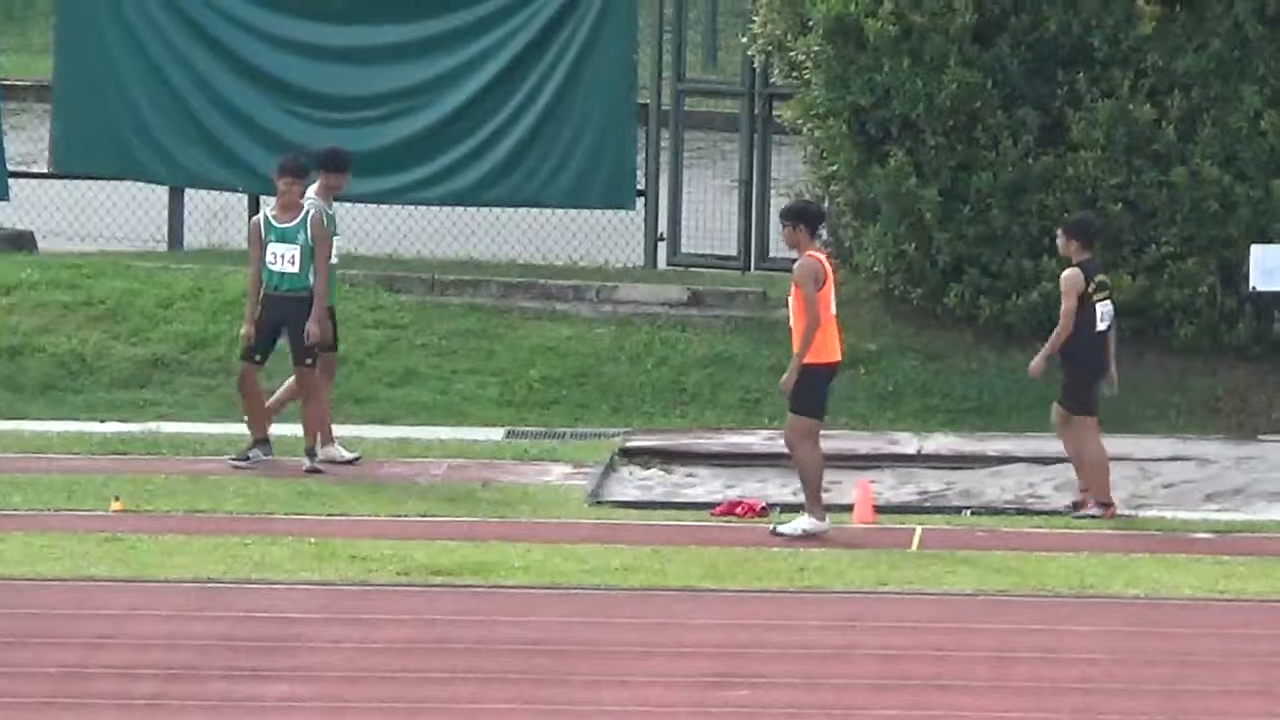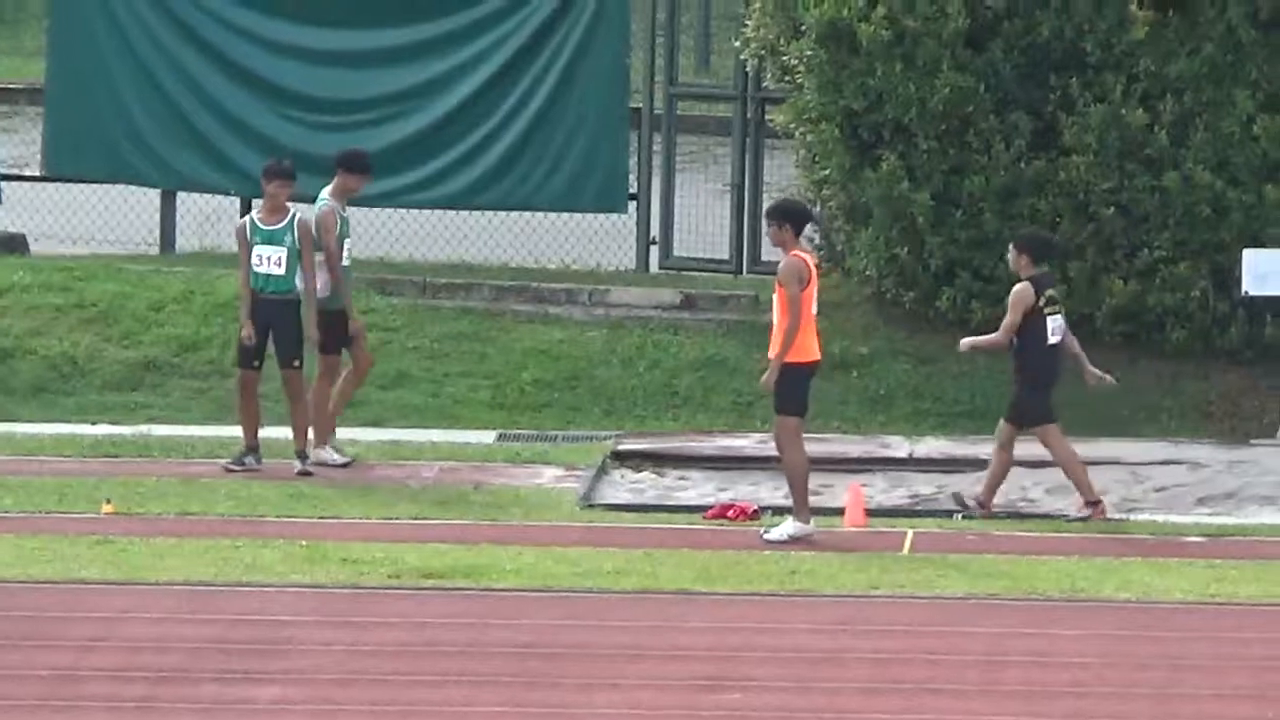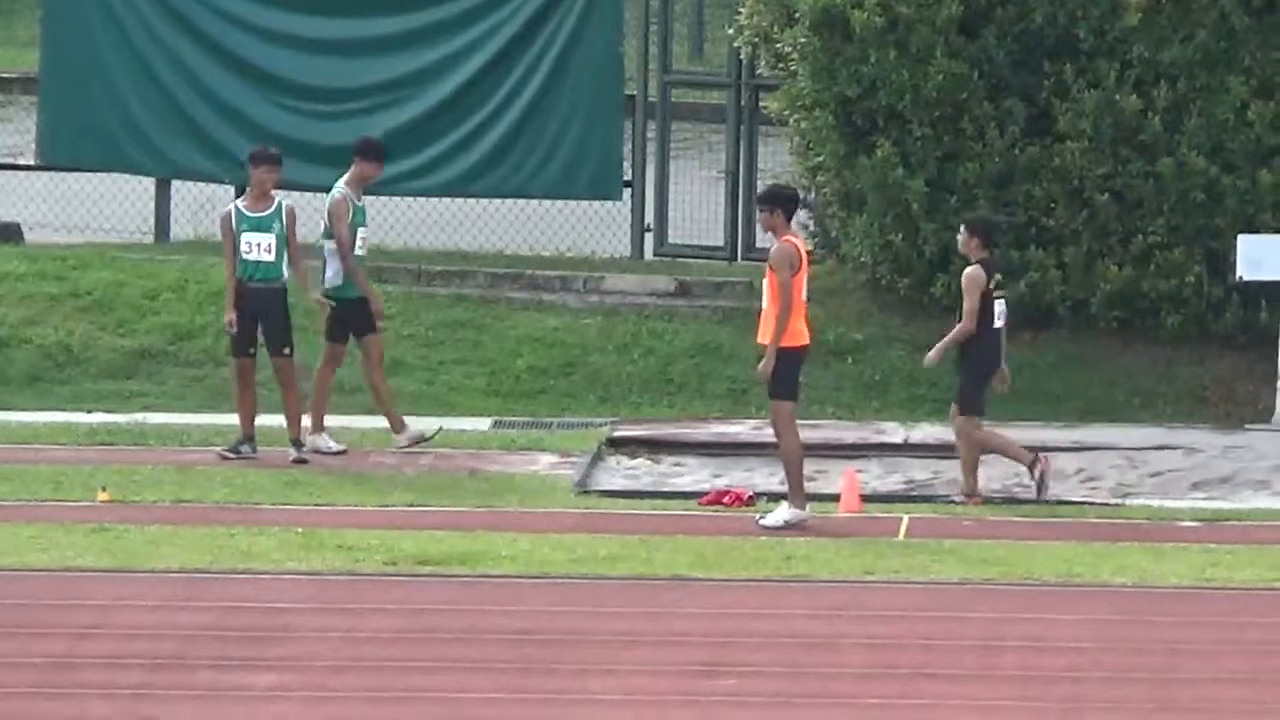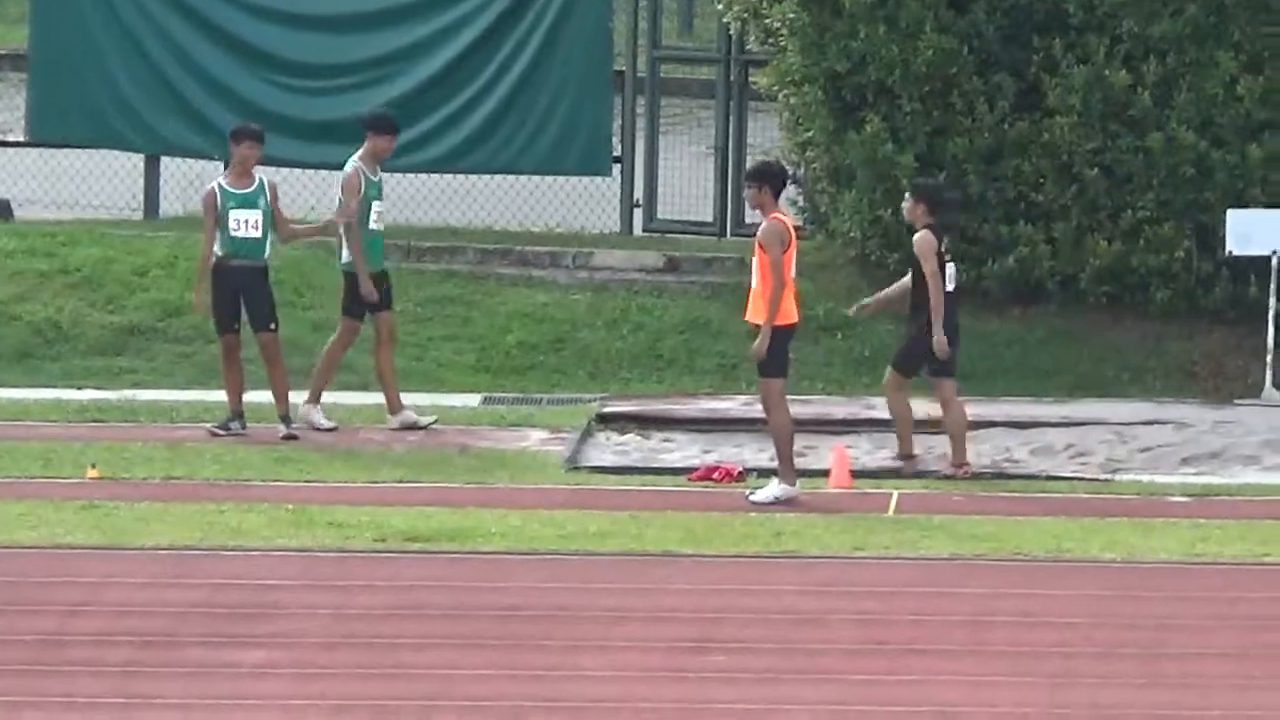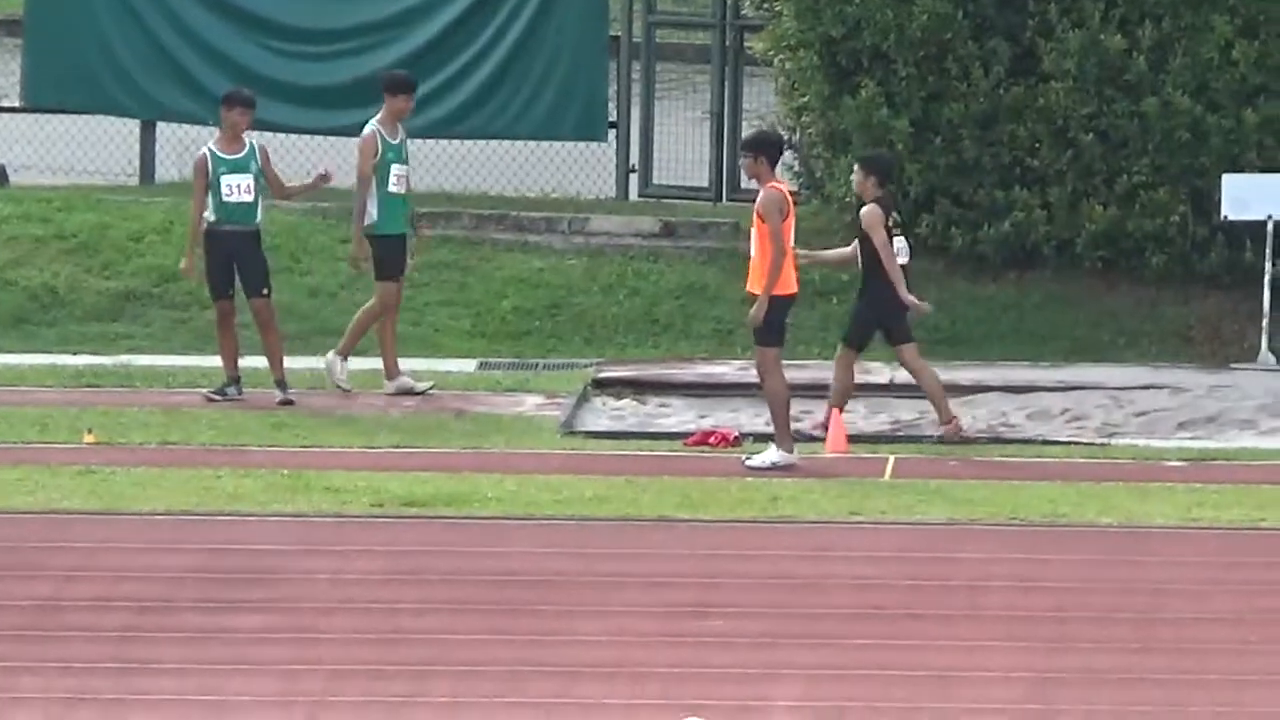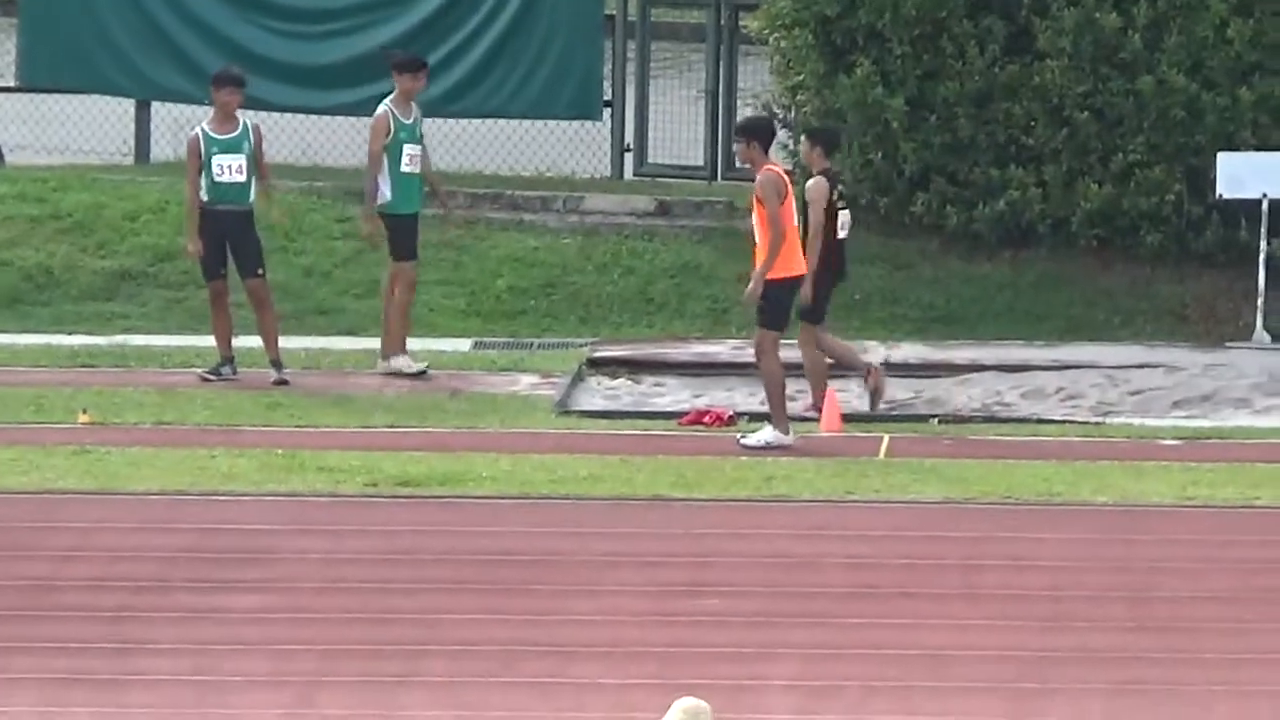
dt=0.2s
person 1, frame 1
left shoulder: (805, 265)
right shoulder: (818, 262)
left elbow: (812, 321)
left wrist: (793, 369)
left hip: (814, 362)
right hip: (823, 359)
left knee: (796, 438)
right knee: (807, 439)
left ankle: (816, 516)
right ankle: (812, 514)
person 1, frame 2
left shoulder: (790, 264)
right shoulder: (804, 261)
left elbow: (793, 321)
left wrist: (773, 367)
left hip: (793, 361)
right hip: (800, 359)
left knee: (787, 440)
right knee: (790, 439)
left ankle: (801, 519)
right ankle: (799, 516)
person 1, frame 3
left shoulder: (781, 250)
right shoulder: (793, 247)
left elbow: (786, 306)
left wrist: (770, 355)
left hip: (785, 347)
right hip: (789, 345)
left knee: (784, 425)
right knee: (783, 425)
left ankle: (797, 505)
right ankle: (795, 501)
person 1, frame 4
left shoulder: (770, 228)
right shoulder: (780, 224)
left elbow: (779, 283)
left wrist: (764, 333)
left hip: (774, 325)
right hip: (776, 323)
left knee: (774, 402)
right knee: (772, 402)
left ankle: (787, 482)
right ankle: (785, 478)
person 1, frame 5
left shoulder: (769, 197)
right shoulder: (776, 193)
left elbow: (779, 252)
left wrist: (762, 300)
left hip: (775, 294)
right hip: (776, 292)
left knee: (768, 368)
right knee: (768, 368)
left ankle: (784, 448)
right ankle: (782, 444)
person 1, frame 6
left shoulder: (767, 179)
right shoulder: (772, 176)
left elbow: (778, 234)
left wrist: (757, 280)
right wrist: (759, 276)
left hip: (782, 275)
right hip: (783, 274)
left knee: (764, 349)
right knee: (766, 349)
left ankle: (779, 429)
right ankle: (778, 424)
person 2, frame 1
left shoulder: (326, 204)
right shoulder: (313, 209)
right wrist: (323, 313)
left hip: (323, 300)
left knee: (324, 367)
right knee: (325, 369)
left ankle: (266, 414)
right ankle: (326, 444)
person 2, frame 2
left shoulder: (339, 205)
right shoulder: (326, 210)
right elbow: (333, 266)
right wrist: (352, 313)
left hip: (339, 302)
right hip: (330, 302)
left knee: (363, 362)
right knee: (329, 370)
left ankle: (327, 431)
right ankle: (320, 445)
person 2, frame 3
left shoulder: (358, 195)
right shoulder: (340, 199)
right elbow: (346, 253)
right wrist: (371, 294)
left hip: (358, 292)
right hip: (343, 291)
left knee: (376, 357)
right knee: (332, 360)
left ankle: (400, 431)
right ankle: (315, 433)
person 2, frame 4
left shoulder: (377, 171)
right shoulder: (353, 174)
right elbow: (350, 229)
right wrist: (363, 276)
left hip: (379, 266)
right hip: (360, 267)
left knee: (387, 335)
right knee: (346, 335)
left ankle: (396, 411)
right ankle: (311, 404)
person 2, frame 5
left shoulder: (401, 133)
right shoulder: (371, 136)
right elbow: (360, 189)
left wrist: (413, 226)
right wrist: (358, 238)
left hip: (398, 229)
right hip: (380, 229)
left knee: (393, 302)
right knee: (384, 298)
left ankle: (393, 375)
right ankle: (339, 355)
person 2, frame 6
left shoulder: (415, 113)
right shoulder: (383, 117)
right elbow: (372, 169)
left wrist: (444, 201)
right wrist: (370, 216)
left hip: (412, 207)
right hip: (394, 209)
left knee: (397, 280)
right knee: (407, 277)
left ankle: (389, 352)
right ankle: (398, 353)
person 3, frame 1
left shoulder: (314, 221)
right shoulder: (259, 222)
left elbow: (321, 272)
right elbow: (255, 271)
left wrist: (316, 317)
right wrist: (248, 318)
left hip: (302, 304)
right hip: (270, 303)
left knee: (307, 379)
right knee: (246, 374)
left ankle: (310, 451)
right ankle: (260, 442)
person 3, frame 2
left shoulder: (299, 225)
right shoulder: (246, 226)
left elbow: (308, 273)
right elbow: (244, 275)
left wrist: (312, 319)
right wrist: (245, 319)
left hip: (287, 307)
right hip: (257, 306)
left knee: (293, 382)
right knee: (246, 381)
left ankle: (301, 454)
right ankle: (251, 451)
person 3, frame 3
left shoulder: (285, 211)
right shoulder: (232, 213)
left elbow: (294, 258)
right elbow: (229, 262)
left wrist: (310, 293)
right wrist: (230, 307)
left hip: (274, 295)
right hip: (243, 295)
left knee: (285, 369)
right knee: (243, 370)
left ankle: (296, 441)
right ankle: (246, 439)
person 3, frame 4
left shoulder: (267, 188)
right shoulder: (215, 192)
left elbow: (284, 231)
right elbow: (208, 241)
left wrist: (321, 228)
right wrist: (199, 287)
left hip: (256, 272)
right hip: (225, 272)
left knee: (270, 345)
right knee: (229, 346)
left ankle: (285, 417)
right ankle: (236, 416)
person 3, frame 5
left shoulder: (258, 151)
right shoulder: (205, 158)
left elbow: (279, 191)
right elbow: (198, 207)
left wrist: (312, 184)
right wrist: (189, 253)
left hip: (249, 237)
right hip: (217, 238)
left knee: (263, 310)
right knee: (224, 312)
left ankle: (281, 383)
right ankle: (232, 382)
person 3, frame 6
left shoulder: (251, 131)
right shoulder: (198, 138)
left elbow: (261, 175)
right elbow: (193, 189)
right wrist: (192, 235)
left hip: (242, 217)
right hip: (211, 218)
left knee: (258, 290)
right knee: (217, 292)
left ankle: (276, 363)
right ankle: (227, 361)
person 4, frame 1
left shoulder: (1073, 275)
right shoulder: (1099, 272)
left elbow: (1065, 326)
right elbow: (1106, 321)
left wrist: (1041, 357)
right wrist: (1110, 365)
left hip: (1079, 363)
right hip: (1094, 359)
left knee: (1085, 432)
right knee: (1061, 420)
left ankle: (1104, 503)
right ankle: (1086, 490)
person 4, frame 2
left shoulder: (1022, 290)
right shoulder: (1049, 286)
left elbow: (1003, 337)
right elbow: (1065, 334)
left wrist: (971, 342)
right wrist: (1087, 368)
left hip: (1032, 378)
right hip: (1044, 373)
left knee: (1054, 442)
right knee: (1004, 435)
left ankle: (1092, 502)
right ankle: (984, 501)
person 4, frame 3
left shoulder: (973, 273)
right shoulder: (991, 272)
left elbow: (967, 324)
left wrist: (938, 350)
right wrist: (999, 363)
left hip: (977, 361)
right hip: (988, 359)
left knee: (972, 430)
right knee: (959, 420)
left ankle: (1032, 461)
right ankle: (970, 491)
person 4, frame 4
left shoulder: (923, 238)
right shoulder: (937, 237)
left elbow: (933, 285)
right elbow: (912, 281)
left wrist: (937, 330)
right wrist: (873, 301)
left hip: (927, 327)
right hip: (943, 326)
left knee: (893, 385)
right knee: (947, 395)
left ankle: (906, 454)
right ankle: (959, 463)
person 4, frame 5
left shoulder: (869, 212)
right shoulder: (889, 208)
left elbow: (887, 256)
right elbow: (855, 251)
left wrist: (904, 294)
right wrist: (812, 256)
left hip: (878, 298)
right hip: (891, 298)
left knee: (844, 359)
right knee: (912, 360)
left ankle: (829, 425)
right ankle: (949, 420)
person 4, frame 6
left shoulder: (816, 184)
right shoulder: (833, 181)
left elbow: (815, 235)
left wrist: (806, 280)
right wrist: (808, 274)
left hip: (818, 272)
right hip: (830, 268)
left knee: (807, 337)
right knee: (815, 334)
left ankle: (819, 405)
right ankle: (866, 370)
